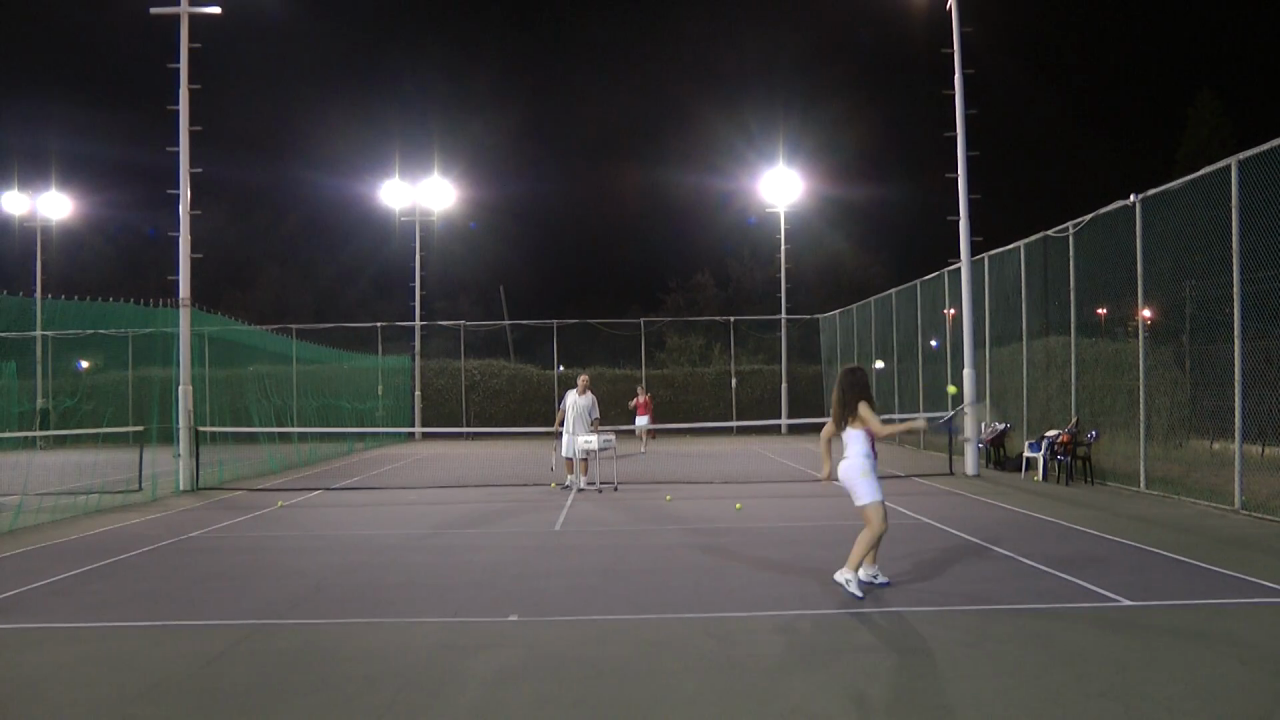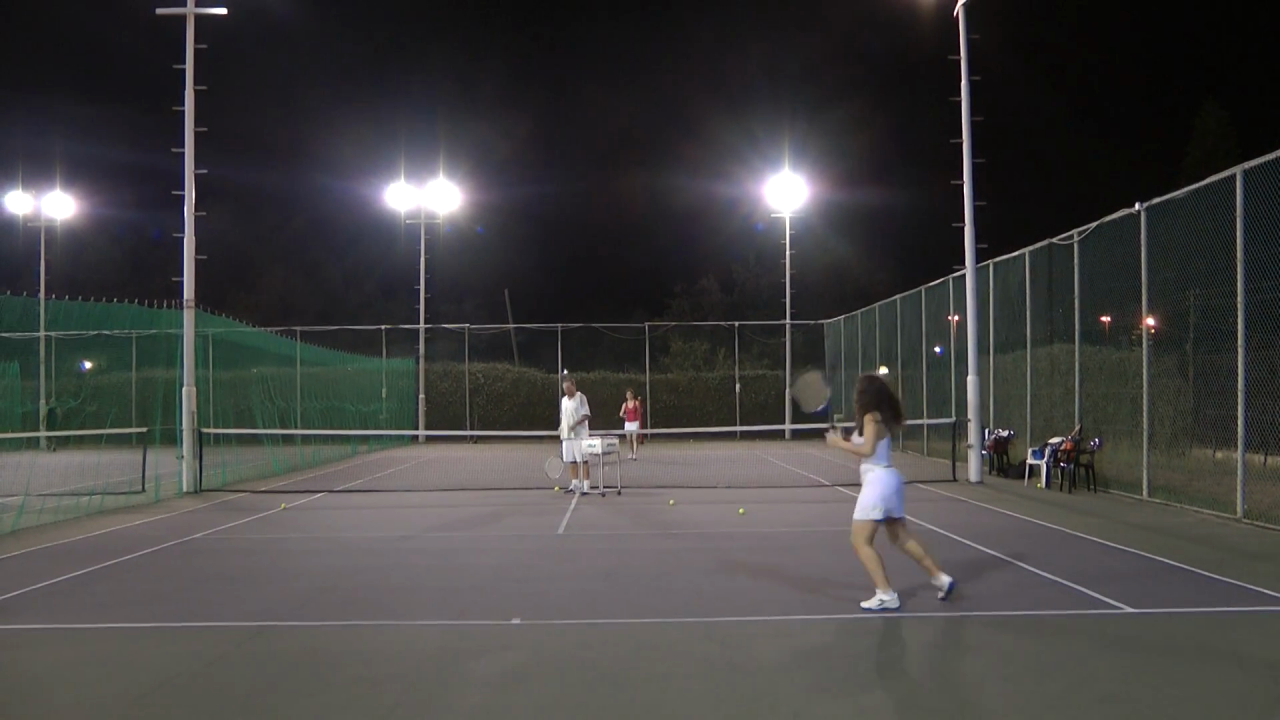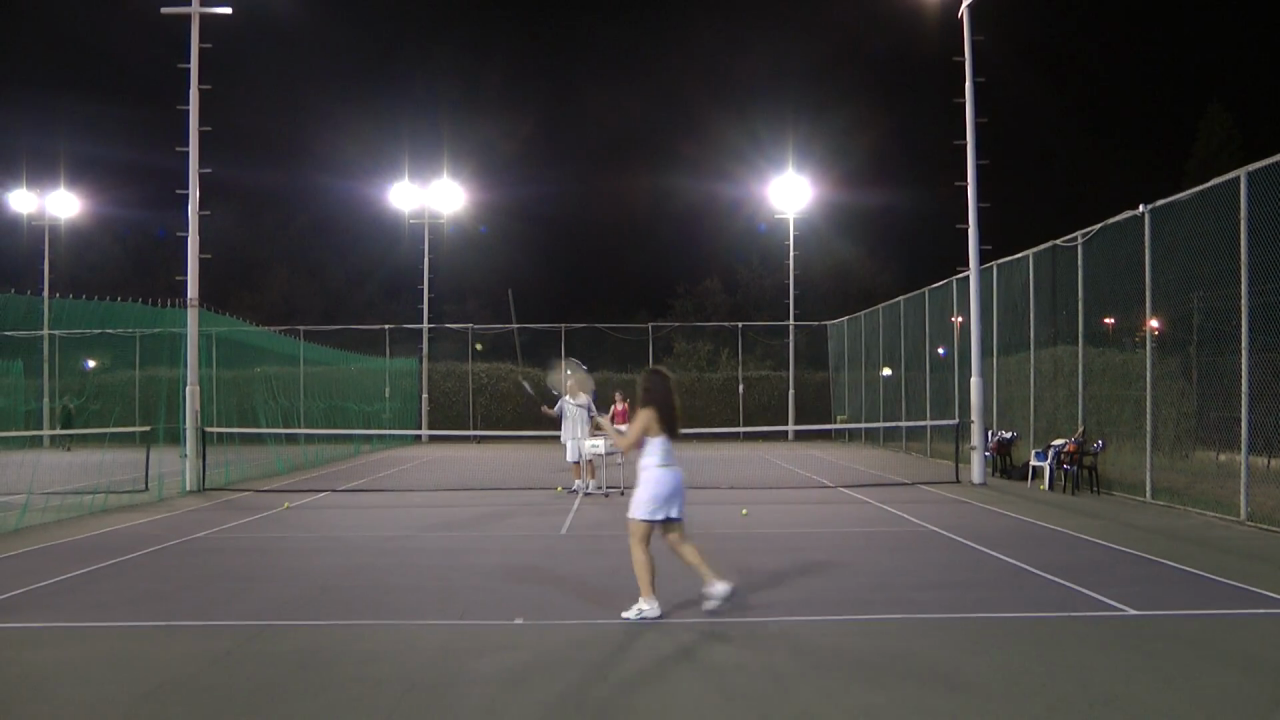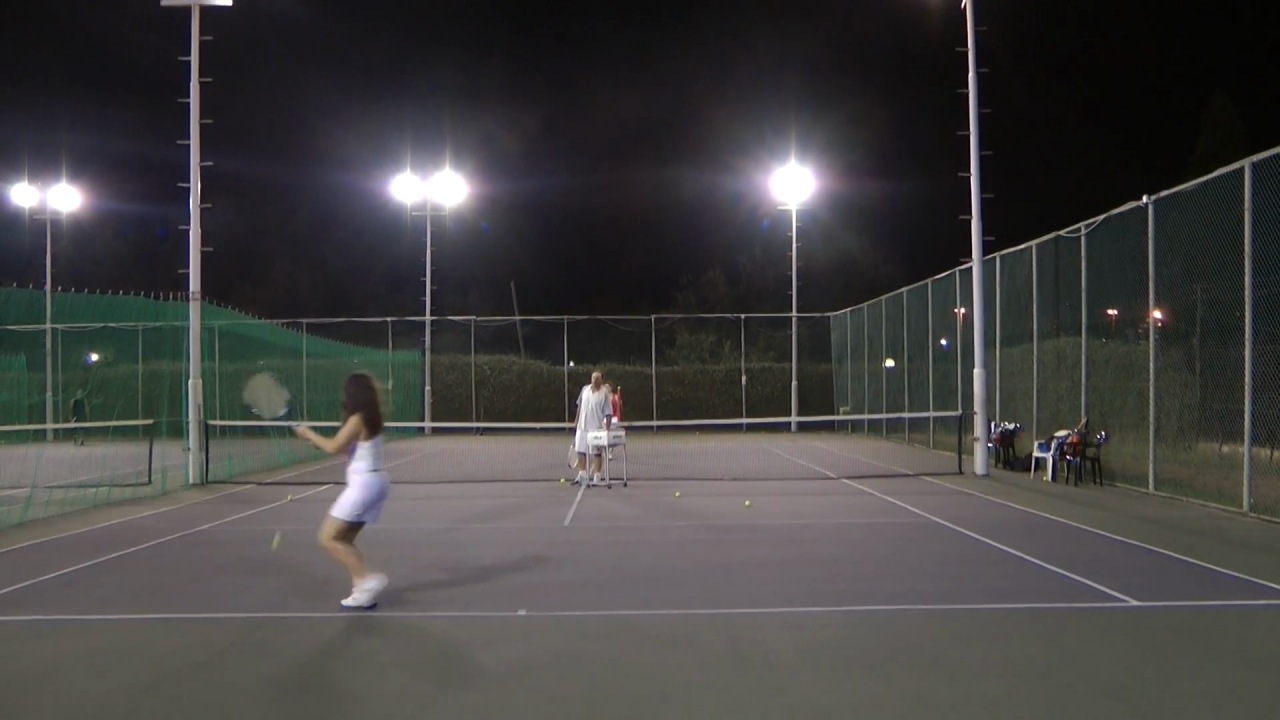
dt=1s
person 1, frame 1
left shoulder: (843, 410)
right shoulder: (861, 406)
left elbow: (824, 436)
right elbow: (881, 431)
left wrist: (827, 464)
right wrist: (912, 425)
left hip: (850, 467)
right hip: (858, 469)
left knee: (877, 521)
right knee: (876, 526)
left ankle: (868, 569)
right ankle: (847, 573)
person 1, frame 2
left shoulder: (871, 417)
right shoulder: (878, 419)
left elbow: (866, 450)
left wrist: (840, 443)
right wrist: (844, 439)
left hip: (878, 482)
right hip: (888, 479)
left knee: (860, 541)
right knee: (902, 538)
left ankle: (886, 594)
right ankle: (940, 578)
person 1, frame 3
left shoulder: (646, 414)
right shoulder: (669, 415)
left elbow: (625, 445)
left wrist: (607, 427)
left hip: (653, 481)
right hip: (672, 477)
left knee: (637, 542)
right knee: (677, 542)
left ankle: (648, 603)
right ankle: (714, 583)
person 1, frame 4
left shoulder: (357, 419)
right shoulder: (368, 420)
left elbow: (333, 448)
right elbow: (340, 446)
left wrist: (309, 434)
right wrist: (316, 438)
left hip: (364, 484)
right hip: (373, 483)
left knee: (327, 539)
right knee: (344, 540)
left ankle: (367, 579)
right ankle: (363, 592)
